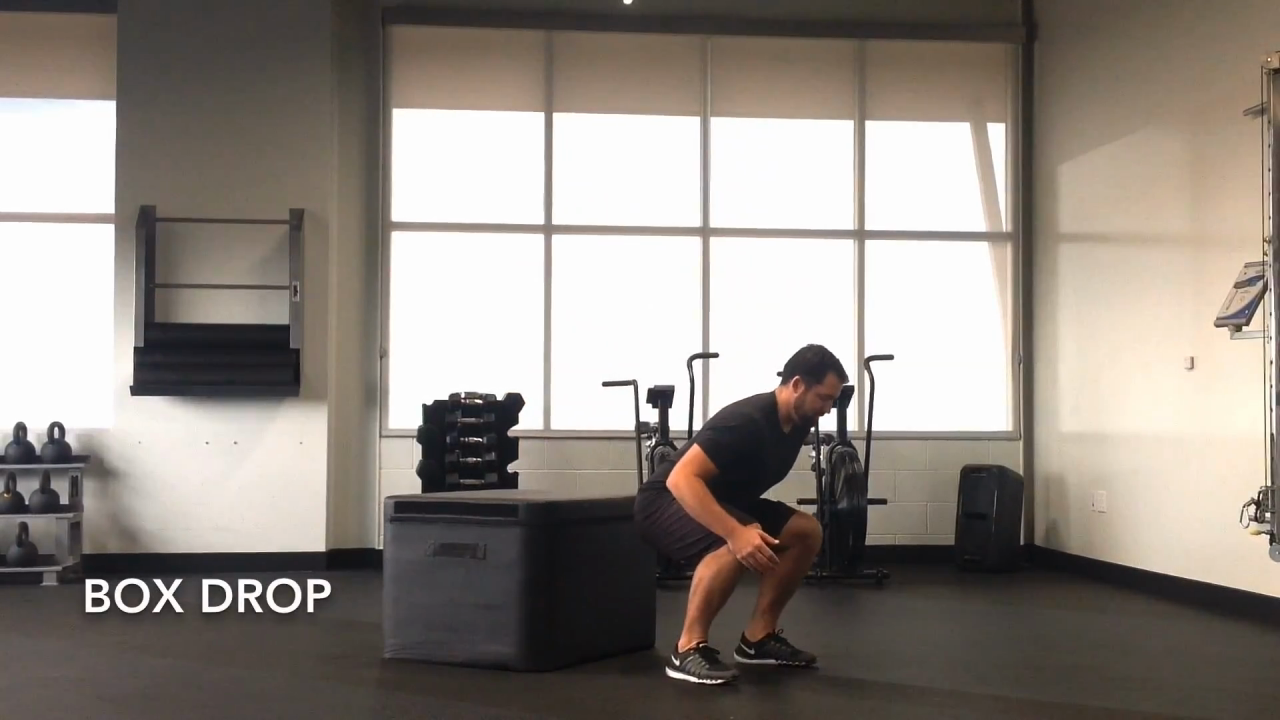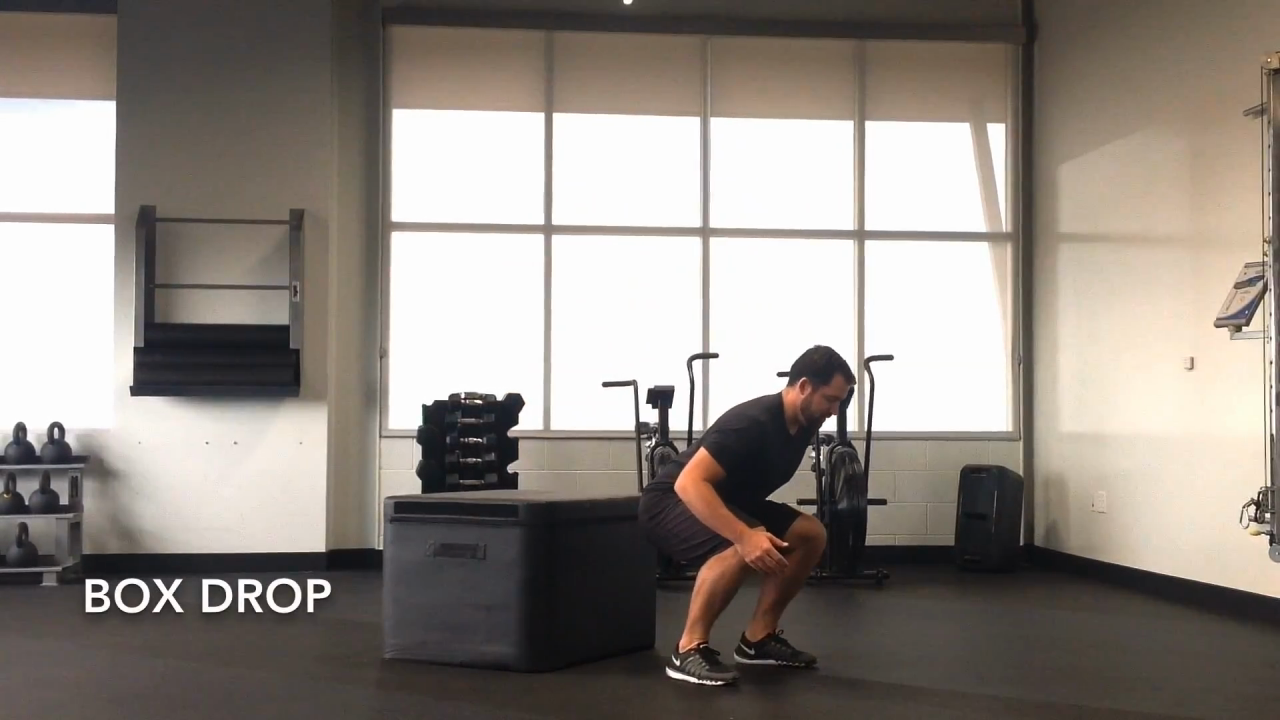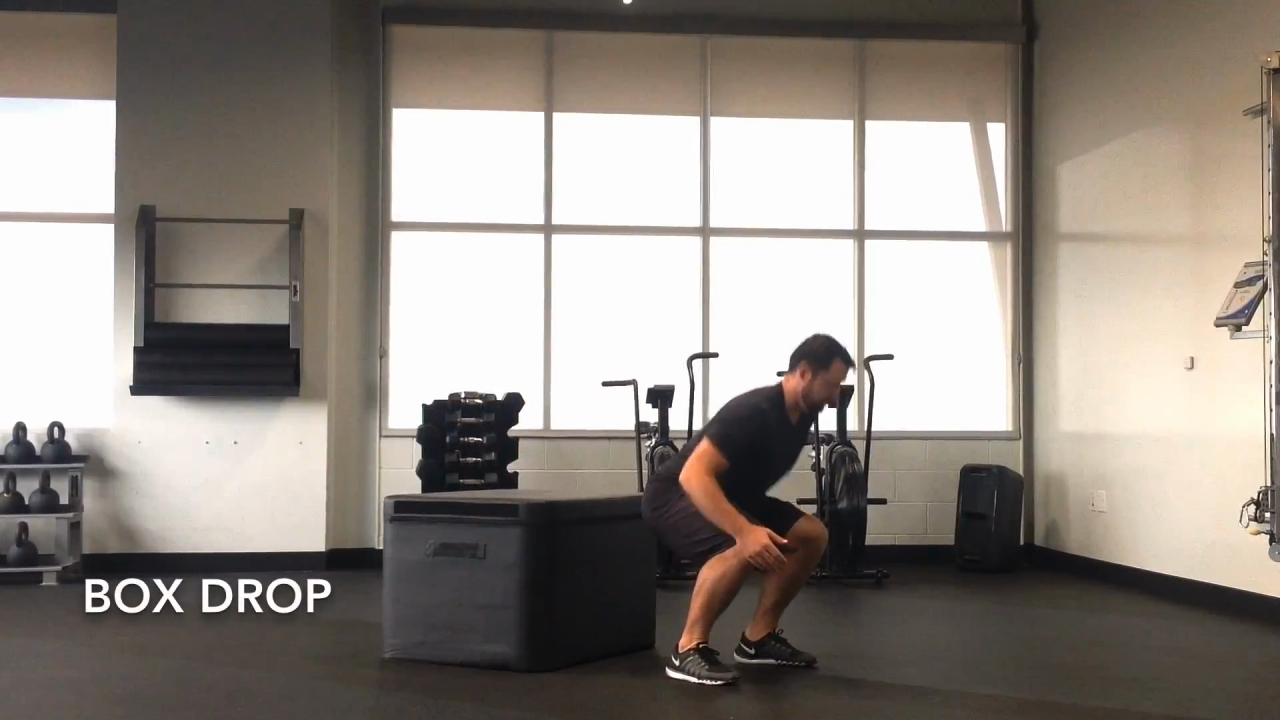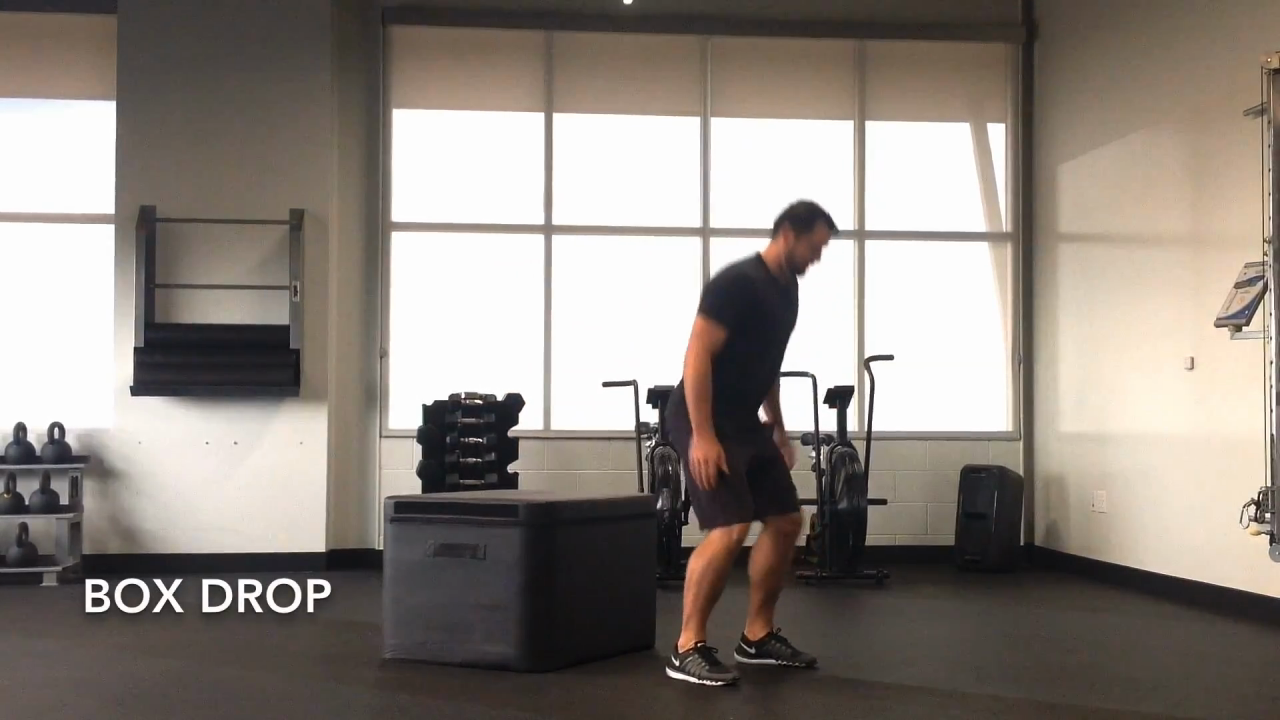
dt=0.3s
person 1, frame 1
left shoulder: (798, 423)
right shoulder: (746, 421)
right elbow: (680, 479)
right wrist: (735, 532)
right hip: (666, 502)
left knee: (806, 531)
right knee: (742, 542)
left ankle: (758, 637)
right ankle: (688, 649)
person 1, frame 2
left shoulder: (804, 425)
right shoulder: (752, 423)
right elbow: (688, 483)
right wrist: (745, 536)
right hip: (671, 503)
left knee: (810, 533)
right knee: (744, 547)
left ankle: (758, 637)
right ankle: (689, 649)
person 1, frame 3
left shoulder: (804, 415)
right shoulder: (753, 413)
right elbow: (693, 475)
left wrist: (754, 519)
right wrist: (744, 531)
right hip: (675, 496)
left knee: (811, 535)
right knee: (745, 548)
left ankle: (758, 638)
right ankle: (689, 649)
person 1, frame 4
left shoulder: (787, 287)
right shoulder: (737, 281)
right elbow: (698, 356)
left wrist: (776, 427)
right wrist: (703, 436)
left hip: (748, 425)
right hip: (709, 427)
left knee: (786, 522)
right knee: (730, 529)
left ankle: (758, 637)
right ankle: (687, 649)
